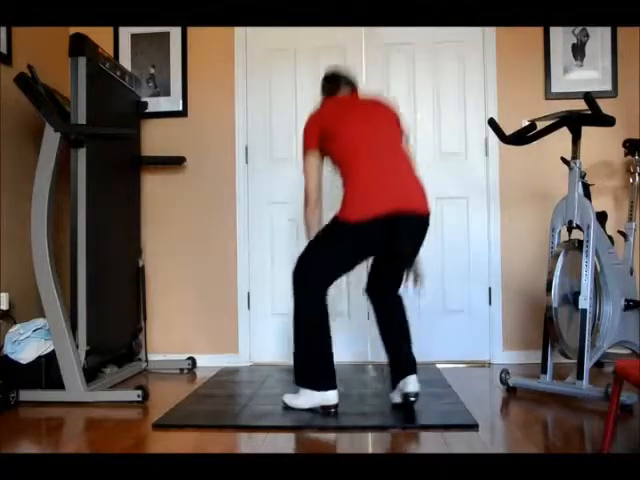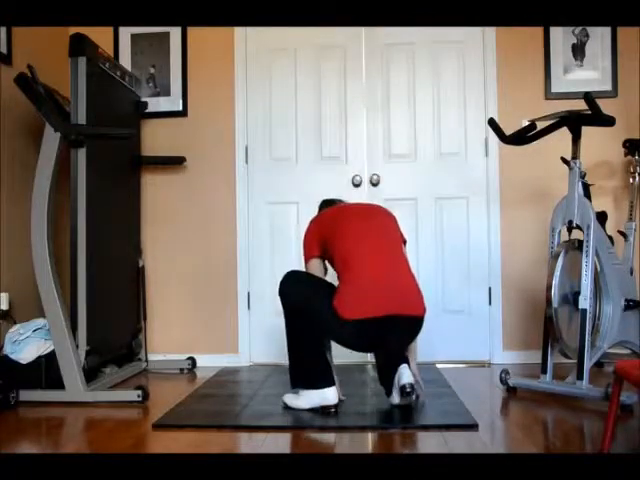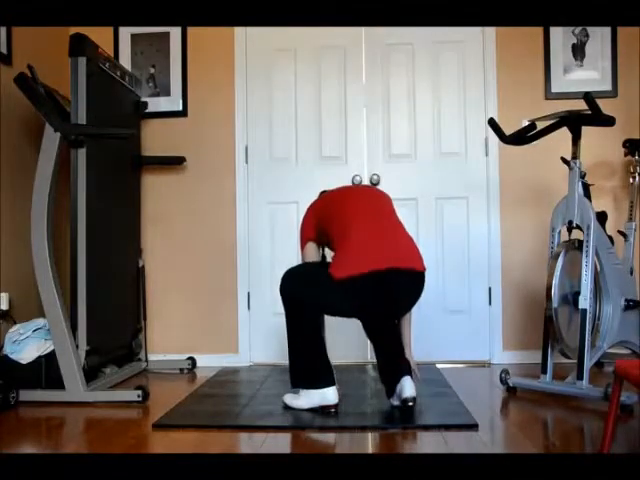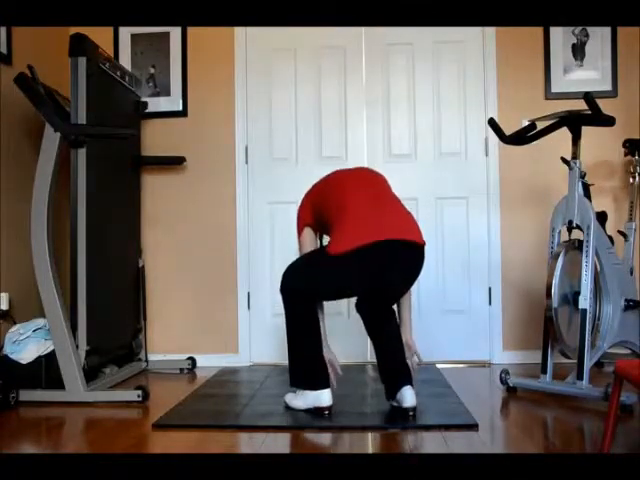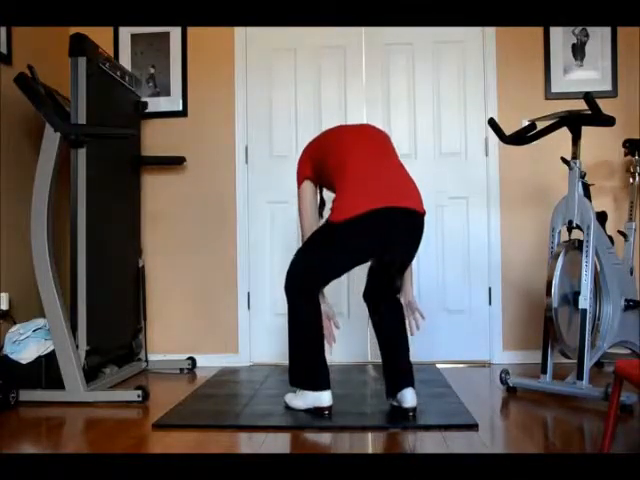
dt=0.7s
person 1, frame 1
left shoulder: (319, 117)
right shoulder: (384, 109)
left elbow: (313, 197)
left wrist: (317, 248)
right wrist: (407, 253)
left hip: (366, 215)
right hip: (417, 214)
left knee: (307, 279)
right knee: (384, 289)
left ankle: (318, 386)
right ankle: (405, 376)
person 1, frame 2
left shoulder: (319, 224)
right shoulder: (384, 214)
left elbow: (318, 294)
left wrist: (328, 363)
right wrist: (408, 359)
left hip: (358, 322)
right hip: (410, 322)
left knee: (292, 287)
left ankle: (319, 387)
right ankle: (398, 372)
person 1, frame 3
left shoulder: (316, 210)
right shoulder: (378, 196)
left elbow: (313, 283)
left wrist: (318, 356)
right wrist: (406, 346)
left hip: (359, 277)
right hip: (413, 277)
left knee: (293, 285)
right knee: (377, 308)
left ankle: (319, 388)
right ankle: (400, 381)
person 1, frame 4
left shoulder: (313, 199)
right shoulder: (374, 179)
left elbow: (313, 276)
left wrist: (323, 346)
right wrist: (405, 331)
left hip: (359, 251)
right hip: (412, 250)
left knee: (294, 285)
right knee: (376, 305)
left ankle: (315, 390)
right ankle: (402, 388)
person 1, frame 5
left shoulder: (312, 153)
right shoulder: (377, 136)
left elbow: (311, 232)
left wrist: (320, 299)
right wrist: (406, 289)
left hip: (359, 216)
right hip: (412, 215)
left knee: (299, 283)
right knee: (382, 293)
left ankle: (315, 390)
right ankle: (403, 389)
